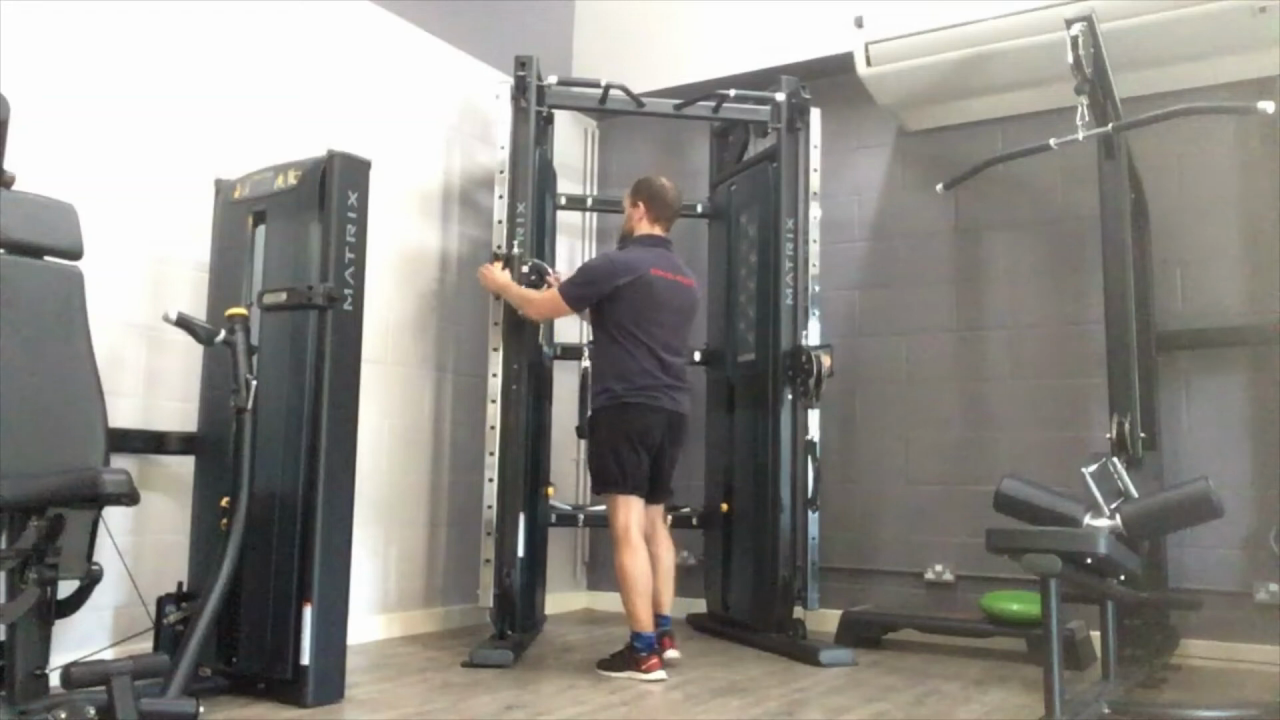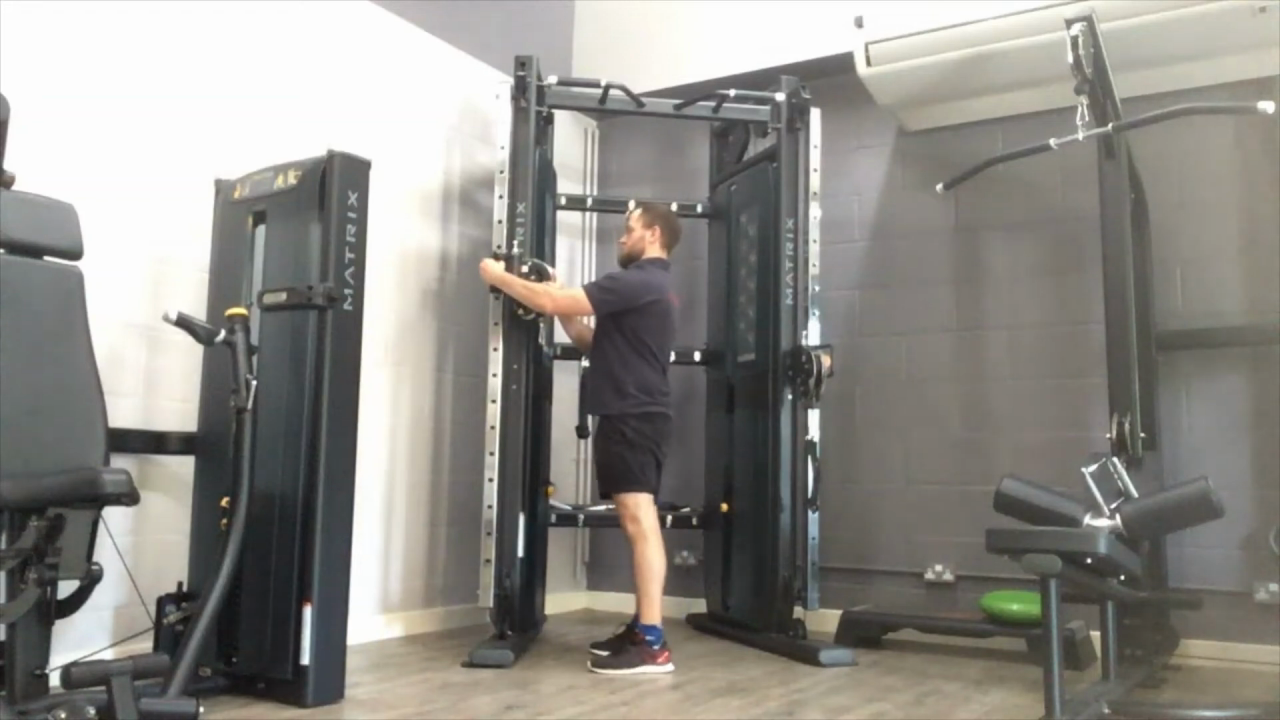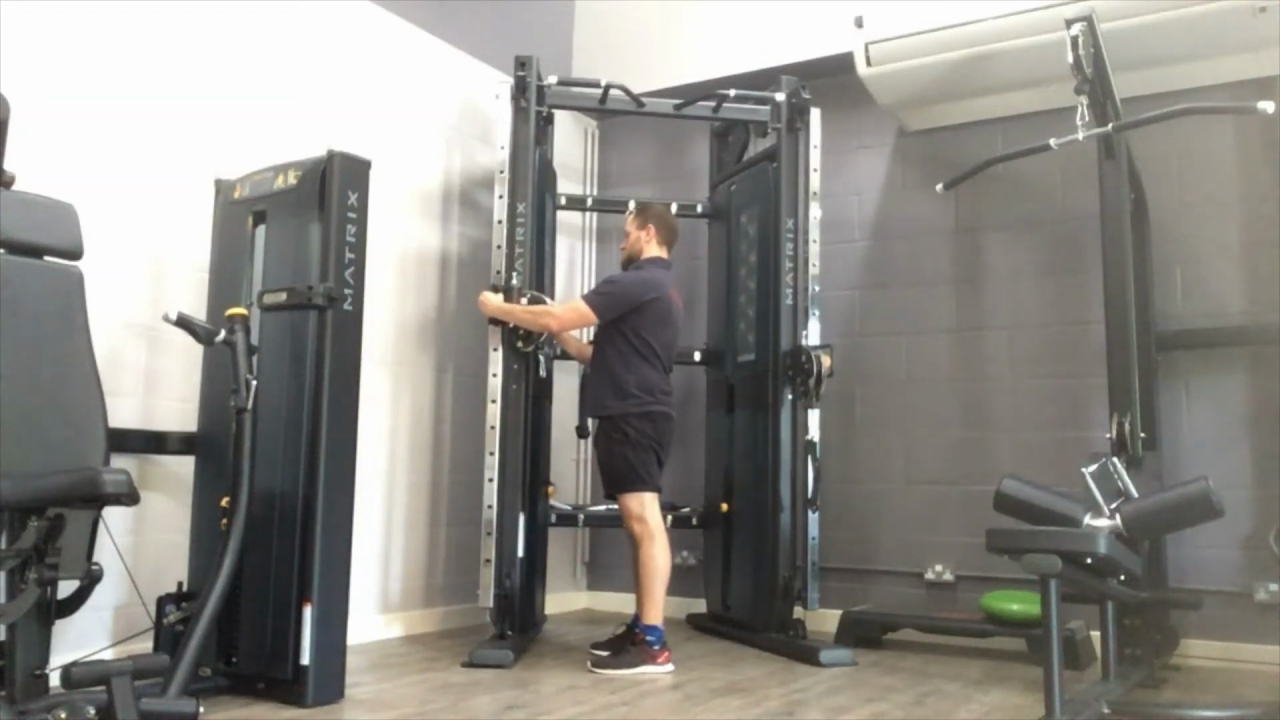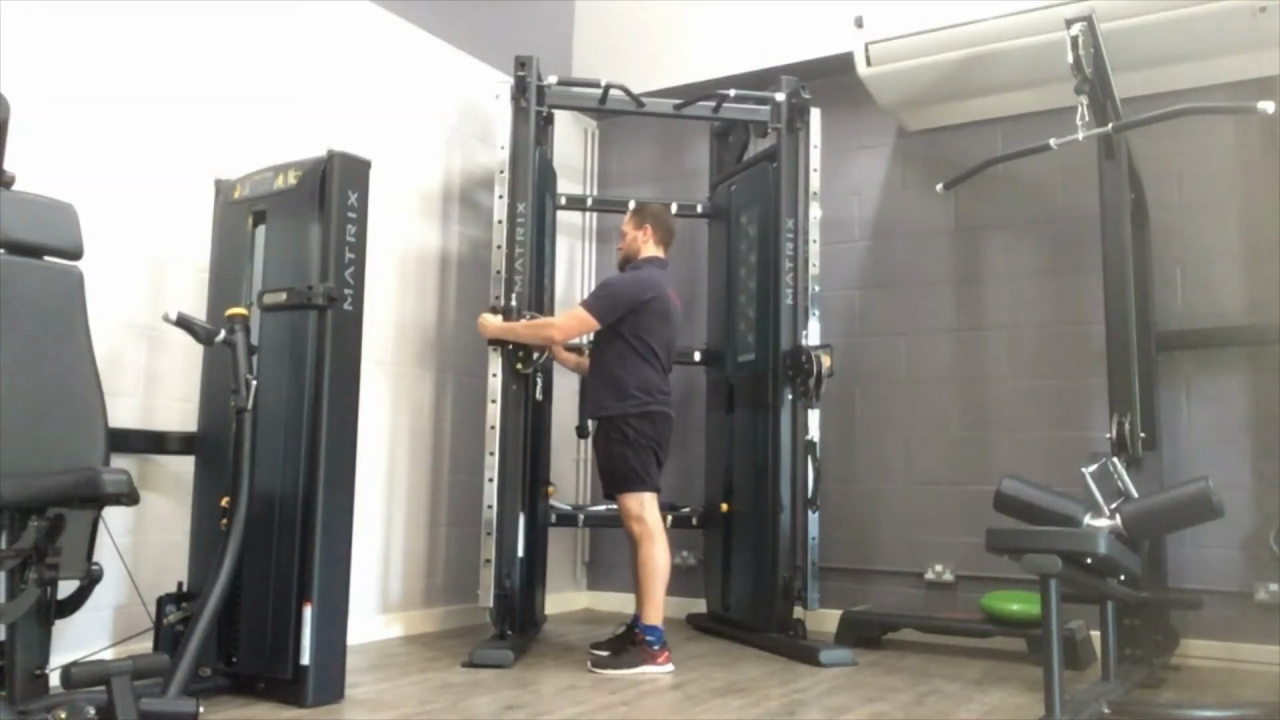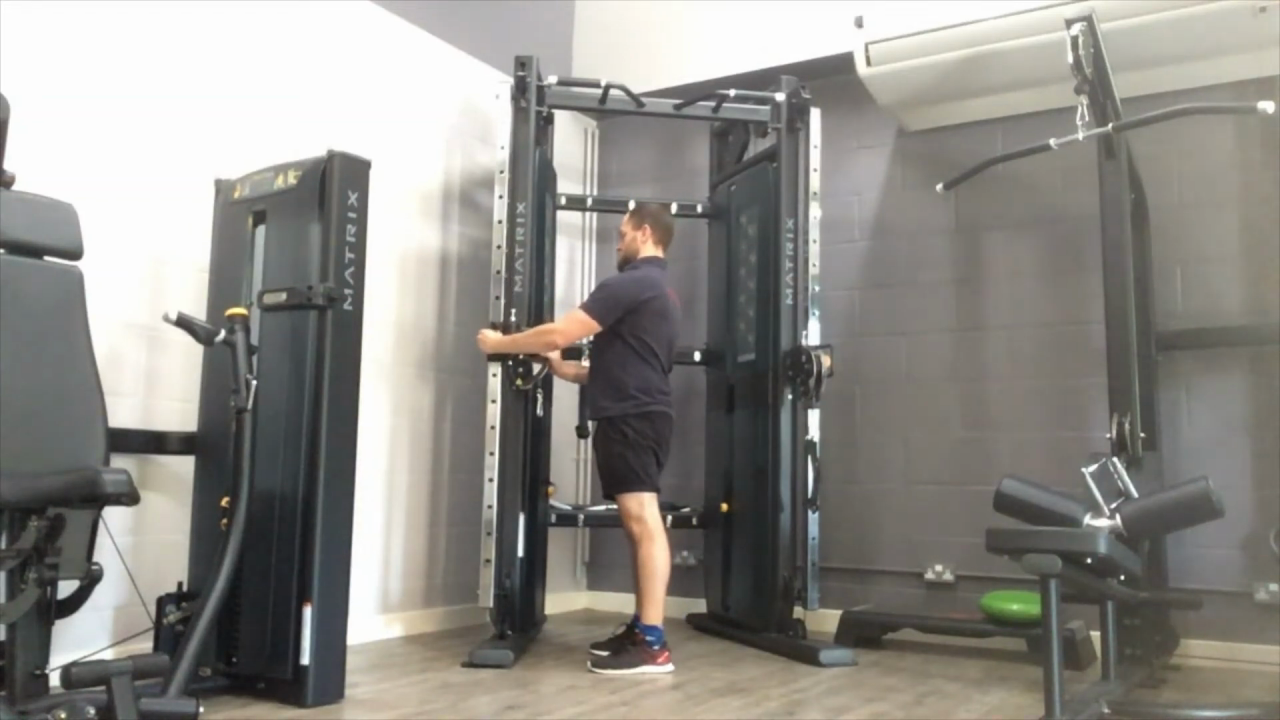
dt=1s
person 1, frame 1
left shoulder: (617, 265)
right shoulder: (686, 278)
left elbow: (540, 308)
left wrist: (501, 283)
right wrist: (579, 296)
left hip: (626, 409)
right hip: (672, 410)
left knee: (627, 526)
right knee: (654, 520)
left ankle: (643, 651)
right ankle: (661, 630)
person 1, frame 2
left shoulder: (638, 282)
right shoulder: (647, 287)
left elbow: (553, 303)
right elbow: (595, 342)
left wrist: (499, 276)
right wrist: (562, 303)
left hip: (633, 418)
right hip: (633, 417)
left knee: (639, 522)
right knee: (638, 522)
left ankle: (652, 644)
right ankle: (642, 628)
person 1, frame 3
left shoulder: (637, 283)
right shoulder: (657, 289)
left elbow: (557, 317)
right elbow: (610, 357)
left wrist: (499, 308)
right wrist: (560, 337)
left hip: (634, 417)
right hip: (636, 415)
left knee: (645, 522)
right knee: (640, 524)
left ankle: (653, 644)
right ankle: (642, 628)
person 1, frame 4
left shoulder: (632, 284)
right shoulder: (655, 290)
left elbow: (559, 327)
left wrist: (500, 329)
right wrist: (562, 357)
left hip: (632, 417)
right hip: (636, 415)
left knee: (644, 522)
right knee: (639, 523)
left ankle: (653, 644)
right ankle: (641, 629)
person 1, frame 5
left shoulder: (630, 284)
right shoulder: (657, 290)
left elbow: (559, 333)
left wrist: (500, 343)
right wrist: (568, 371)
left hip: (632, 418)
right hip: (638, 415)
left knee: (644, 522)
right knee: (639, 524)
left ankle: (653, 644)
right ankle: (641, 629)
